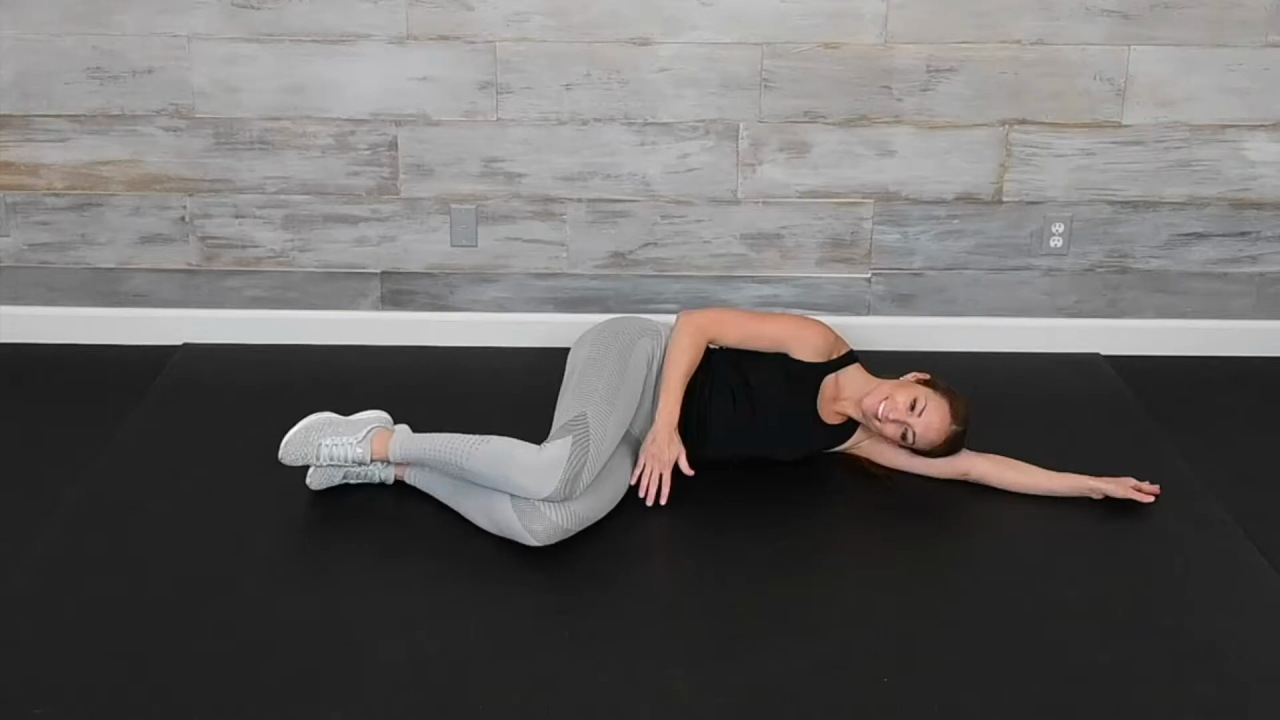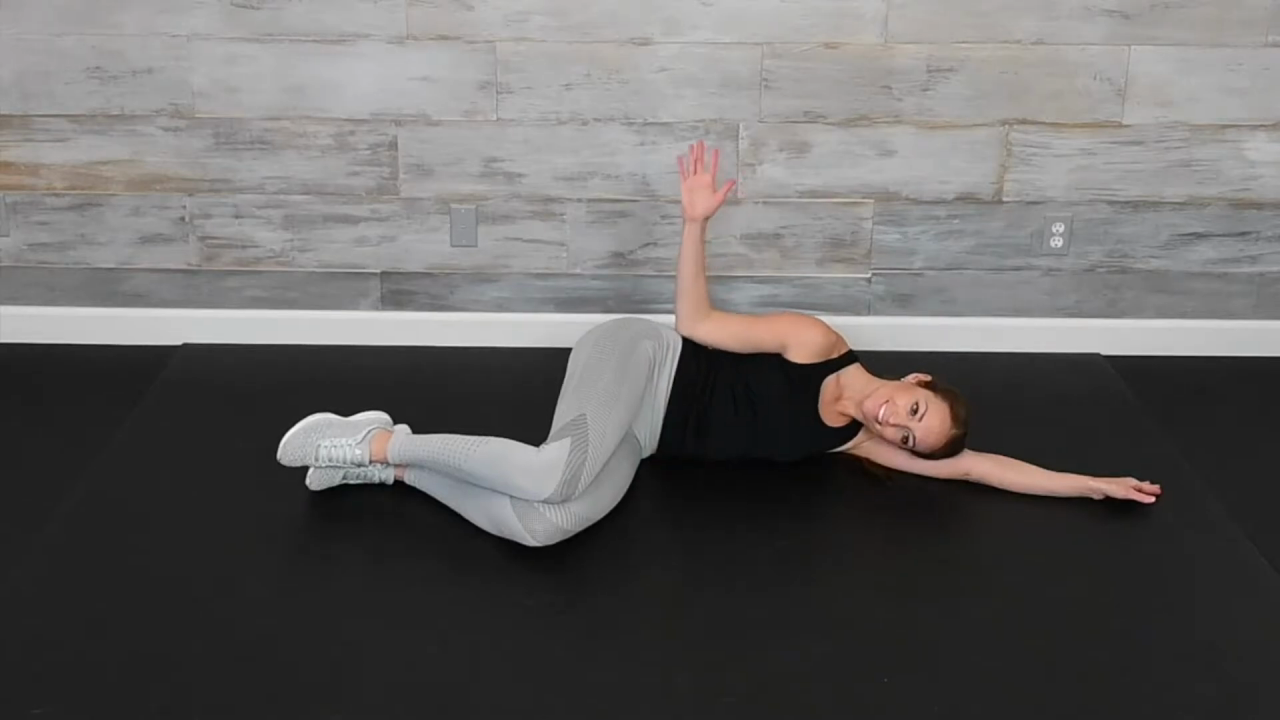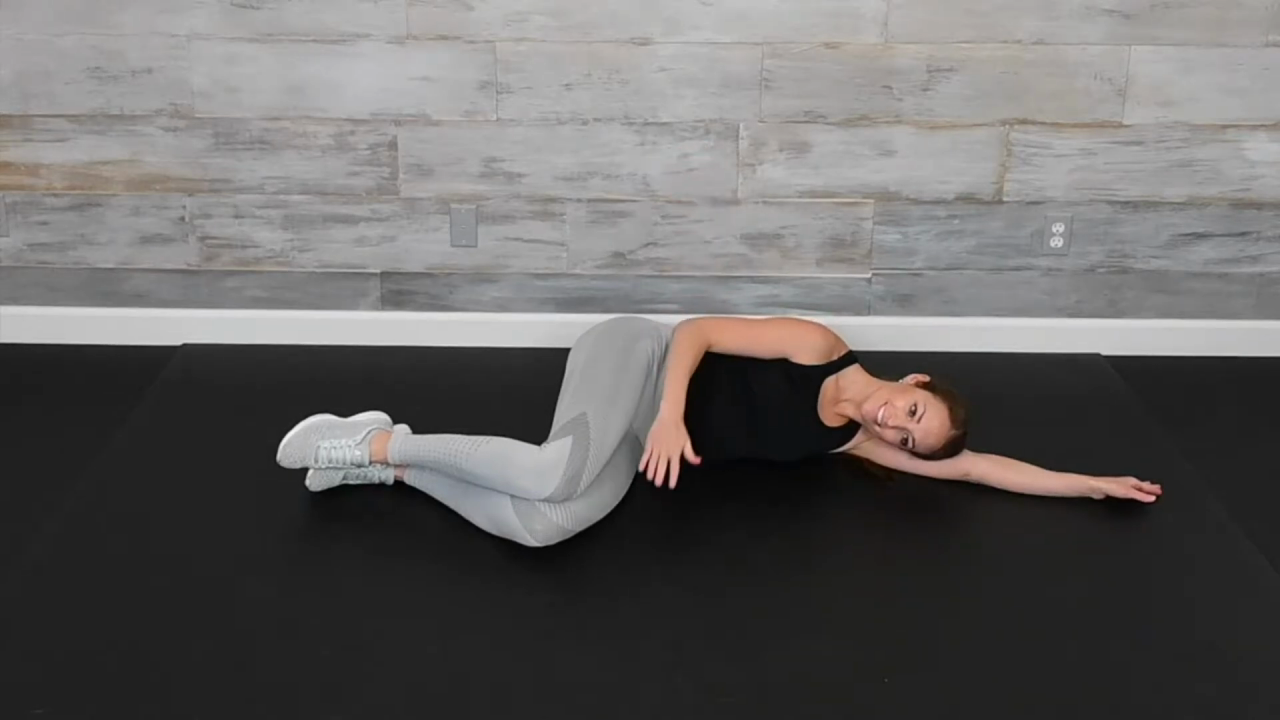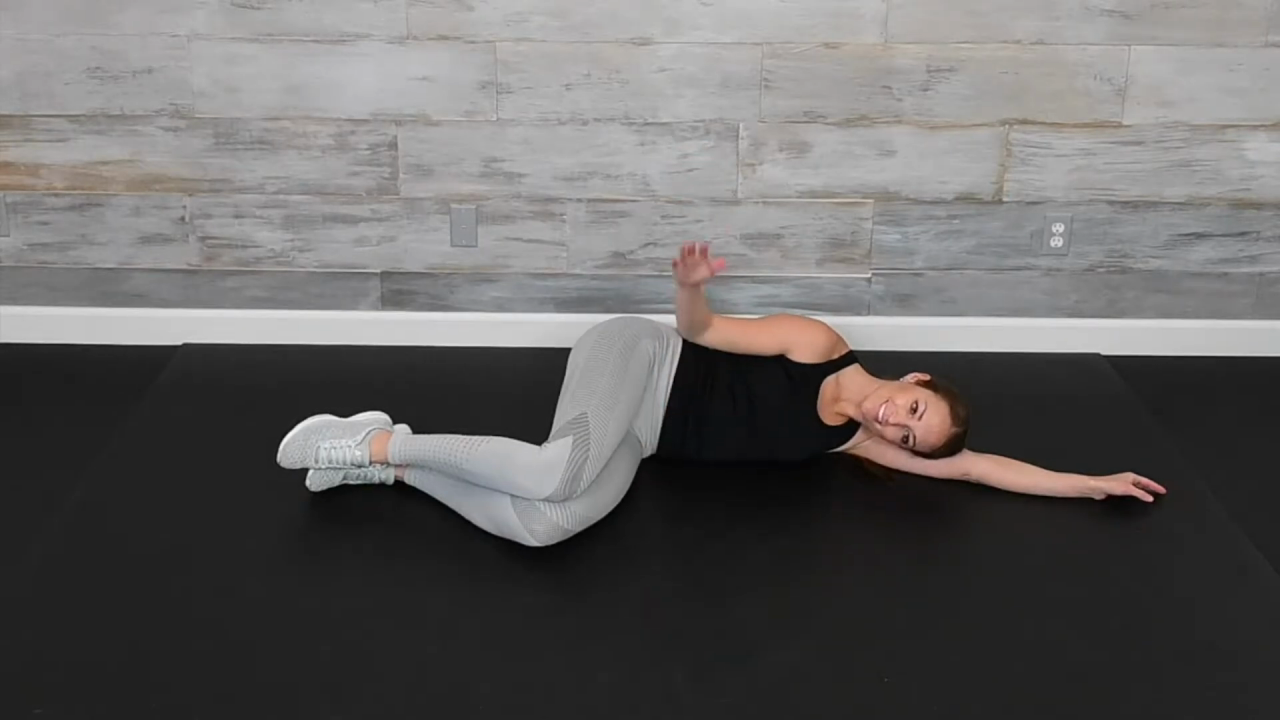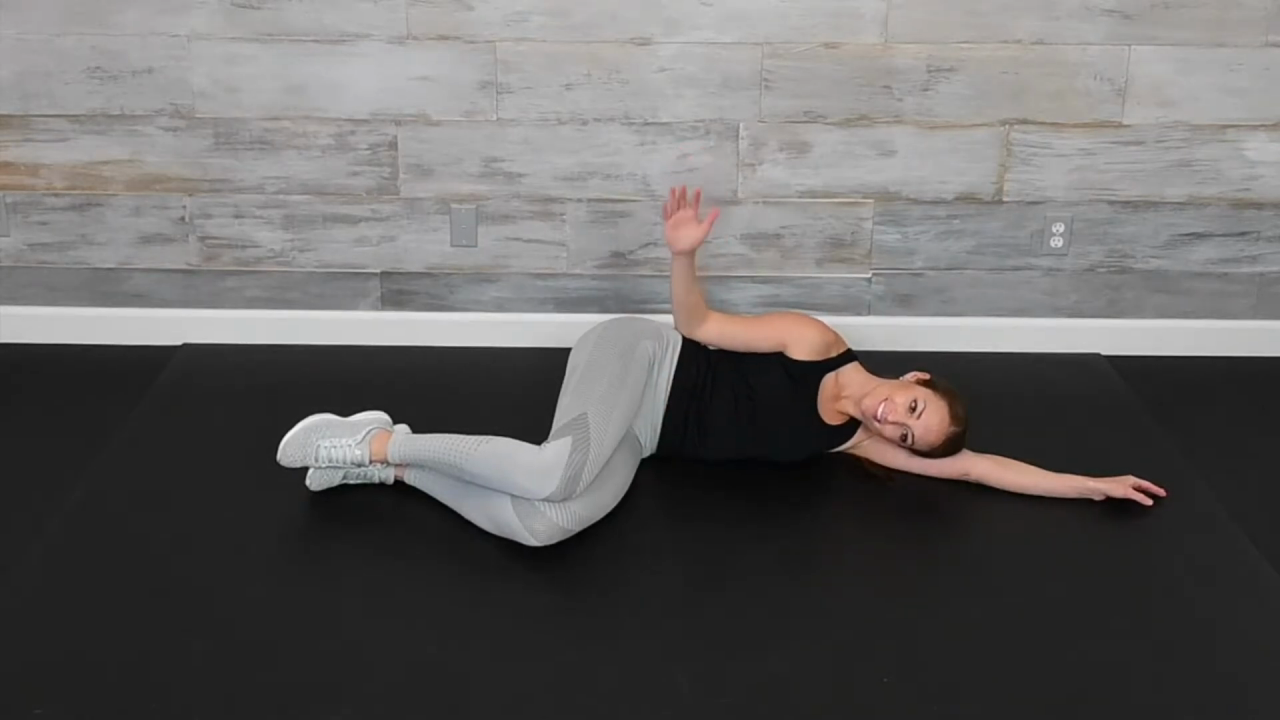
dt=1s
person 1, frame 1
left shoulder: (853, 439)
right shoulder: (818, 344)
left elbow: (973, 463)
right elbow: (695, 323)
left wrist: (1093, 482)
right wrist: (667, 423)
left hip: (651, 447)
right hip: (637, 357)
left knee: (545, 525)
right knee: (557, 477)
left ankle: (388, 458)
right ankle: (374, 440)
person 1, frame 2
left shoulder: (853, 441)
right shoulder: (817, 345)
left elbow: (977, 463)
right elbow: (695, 323)
left wrist: (1091, 484)
right wrist: (696, 223)
left hip: (645, 443)
right hip: (635, 362)
left knee: (545, 524)
right knee: (556, 480)
left ankle: (387, 460)
right ankle: (375, 443)
person 1, frame 3
left shoulder: (855, 441)
right shoulder: (818, 346)
left elbow: (975, 465)
right elbow: (695, 330)
left wrist: (1092, 482)
right wrist: (671, 414)
left hip: (656, 436)
right hip: (636, 357)
left knee: (548, 525)
right knee: (560, 478)
left ankle: (389, 457)
right ankle: (373, 442)
person 1, frame 4
left shoulder: (856, 445)
right shoulder: (817, 347)
left elbow: (980, 461)
right elbow: (698, 330)
left wrist: (1087, 481)
right wrist: (689, 287)
left hip: (645, 447)
right hip: (638, 362)
left knee: (547, 523)
right knee: (559, 480)
left ankle: (389, 456)
right ankle: (379, 442)
person 1, frame 5
left shoulder: (853, 440)
right shoulder: (811, 340)
left elbow: (974, 465)
right elbow: (697, 329)
left wrist: (1090, 484)
right wrist: (684, 254)
left hip: (644, 443)
right hip: (635, 357)
left knee: (547, 523)
right knee: (557, 476)
left ankle: (385, 464)
right ankle: (374, 439)
